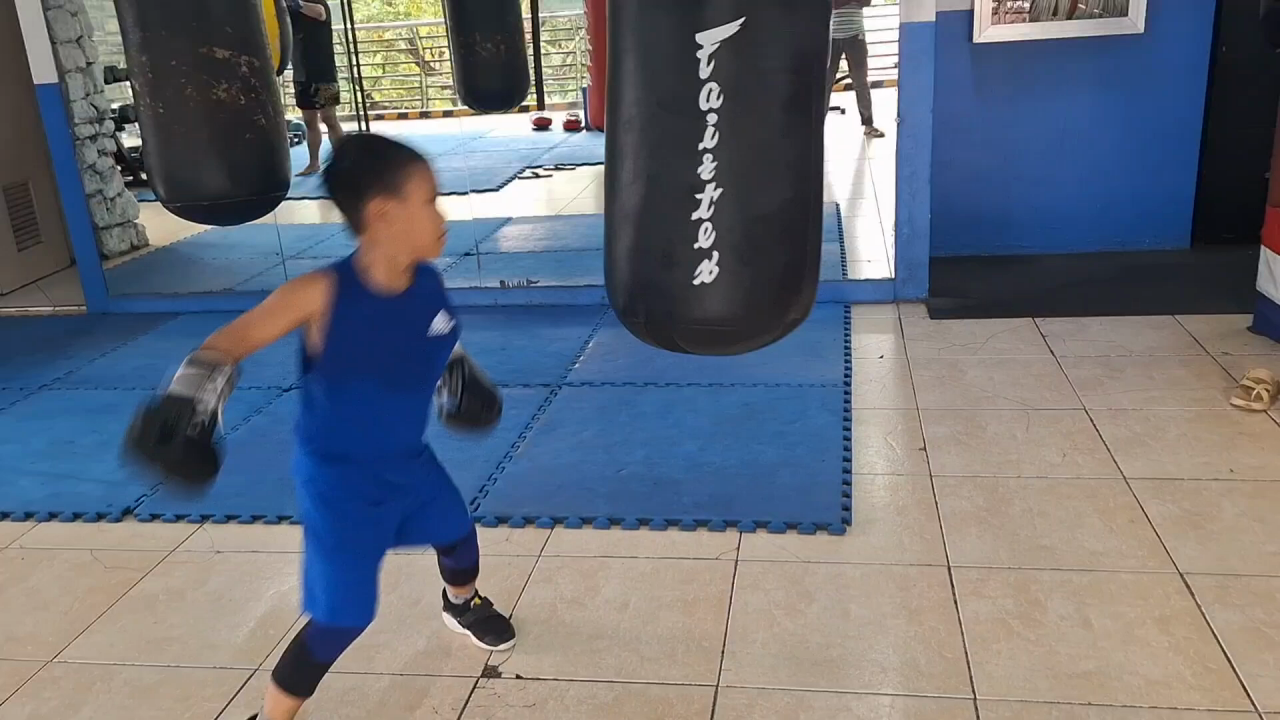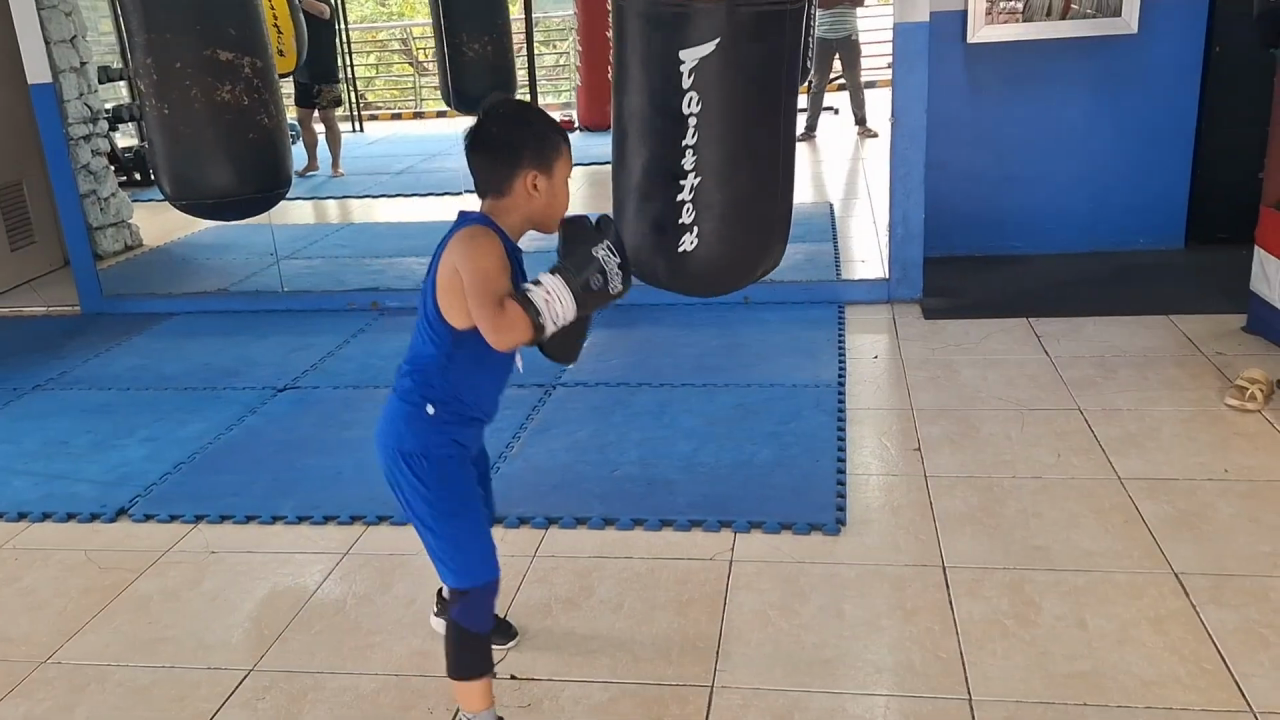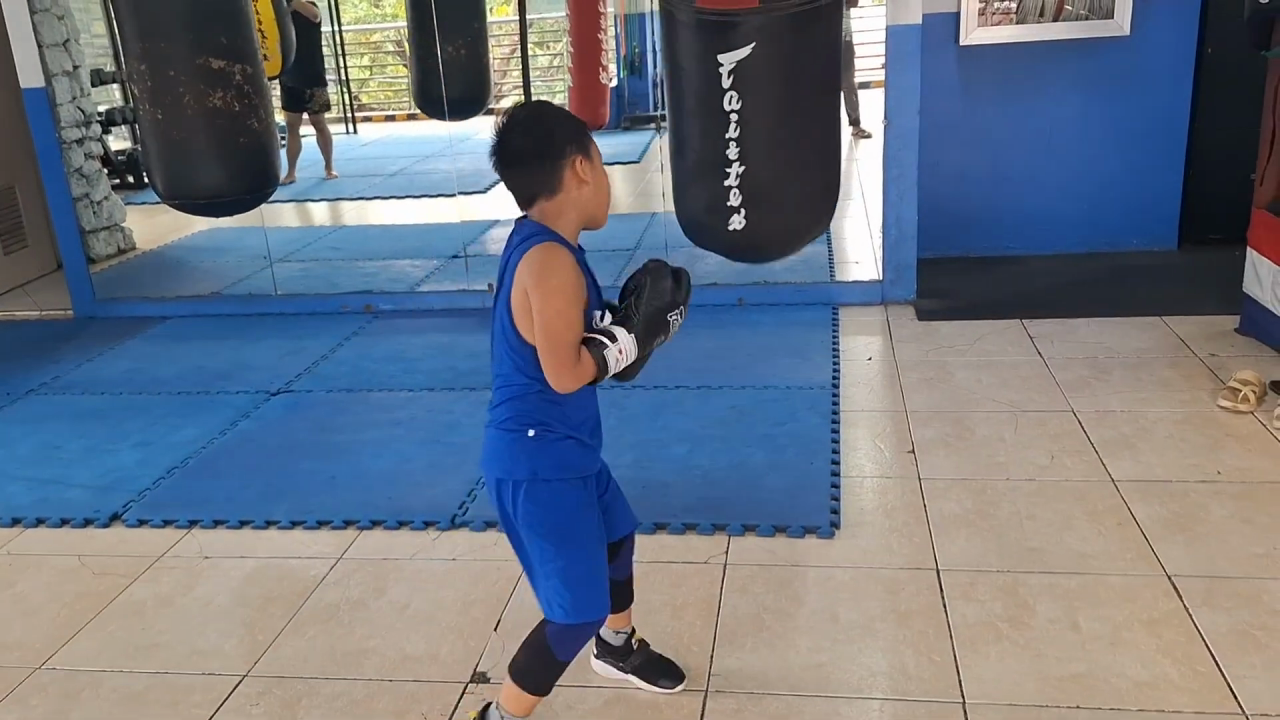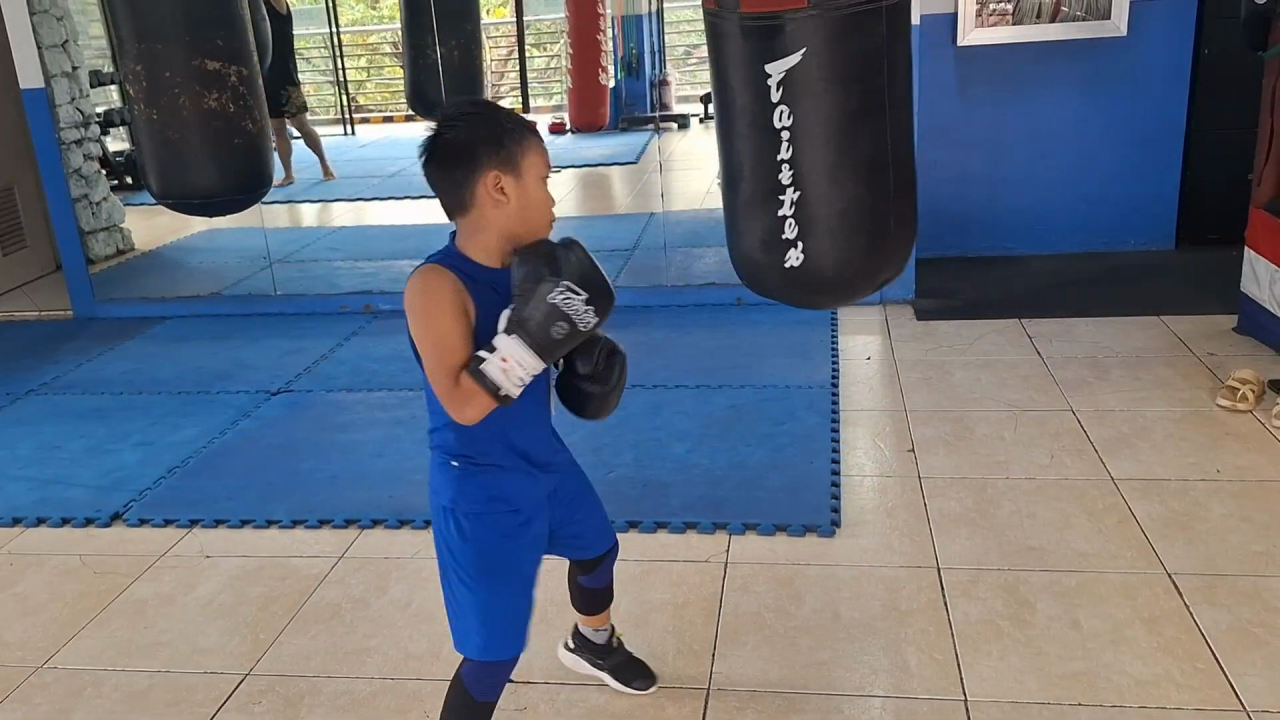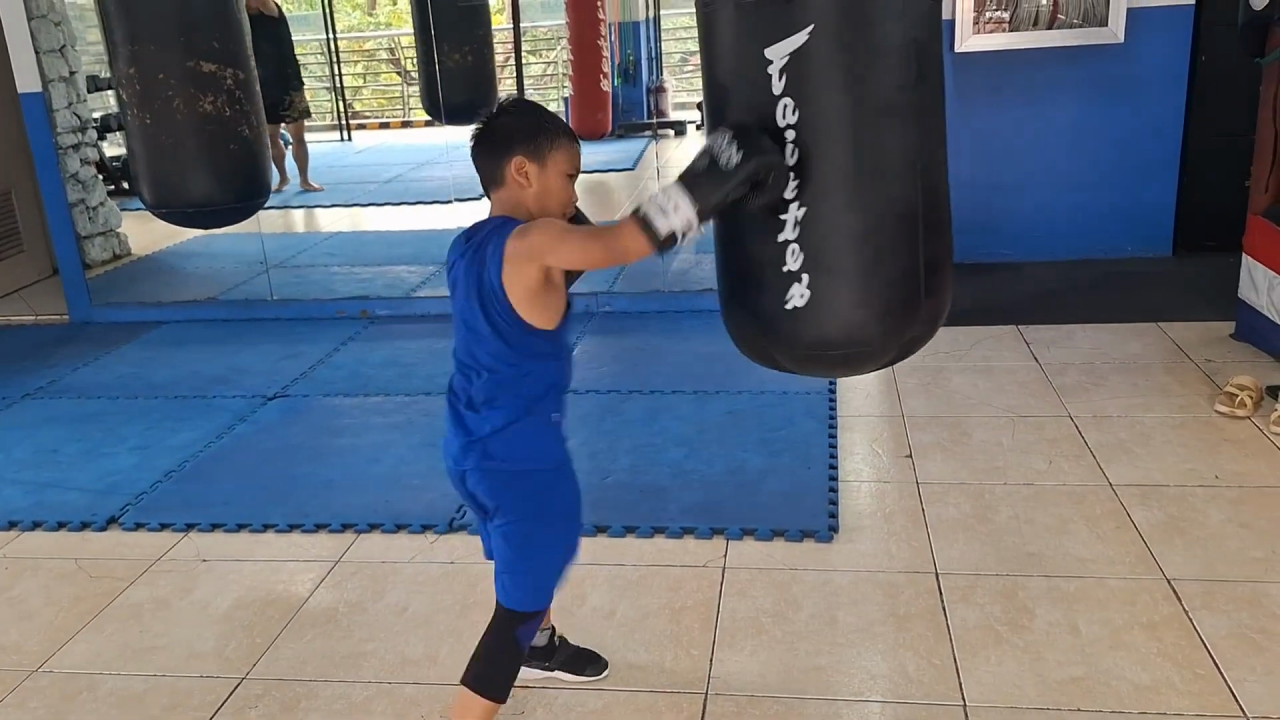
dt=0.5s
person 1, frame 1
left shoulder: (427, 280)
right shoulder: (321, 295)
right elbow: (227, 343)
left wrist: (458, 377)
right wrist: (190, 397)
left hip: (402, 457)
right hip: (340, 475)
left knee: (456, 534)
right knee: (341, 617)
left ankle: (465, 604)
person 1, frame 2
left shoulder: (482, 238)
right shoulder: (477, 244)
right elbow: (501, 330)
left wrist: (551, 320)
right wrist: (573, 286)
left hip: (447, 427)
right hip: (425, 439)
left knee: (475, 524)
right knee: (478, 577)
left ankle: (454, 605)
person 1, frame 3
left shoulder: (536, 246)
right shoulder: (551, 259)
right elbow: (564, 373)
left wrist: (614, 321)
right wrist: (636, 333)
left hip: (562, 447)
right hip: (536, 460)
left knee: (616, 537)
right knee: (575, 609)
left ankle: (617, 646)
person 1, frame 4
left shoulder: (524, 257)
right shoulder: (435, 286)
right elbow: (465, 403)
left wrist: (590, 350)
right wrist: (534, 332)
left hip: (542, 460)
right hip: (479, 490)
left knee: (596, 548)
right knee: (497, 646)
left ankle: (593, 641)
person 1, frame 5
left shoulder: (467, 245)
right shoulder: (530, 242)
right elbow: (626, 241)
left wrist: (573, 241)
right wrist: (708, 181)
left hip: (473, 445)
right hip: (517, 453)
left knee: (545, 548)
right knee: (523, 599)
left ankle: (539, 649)
